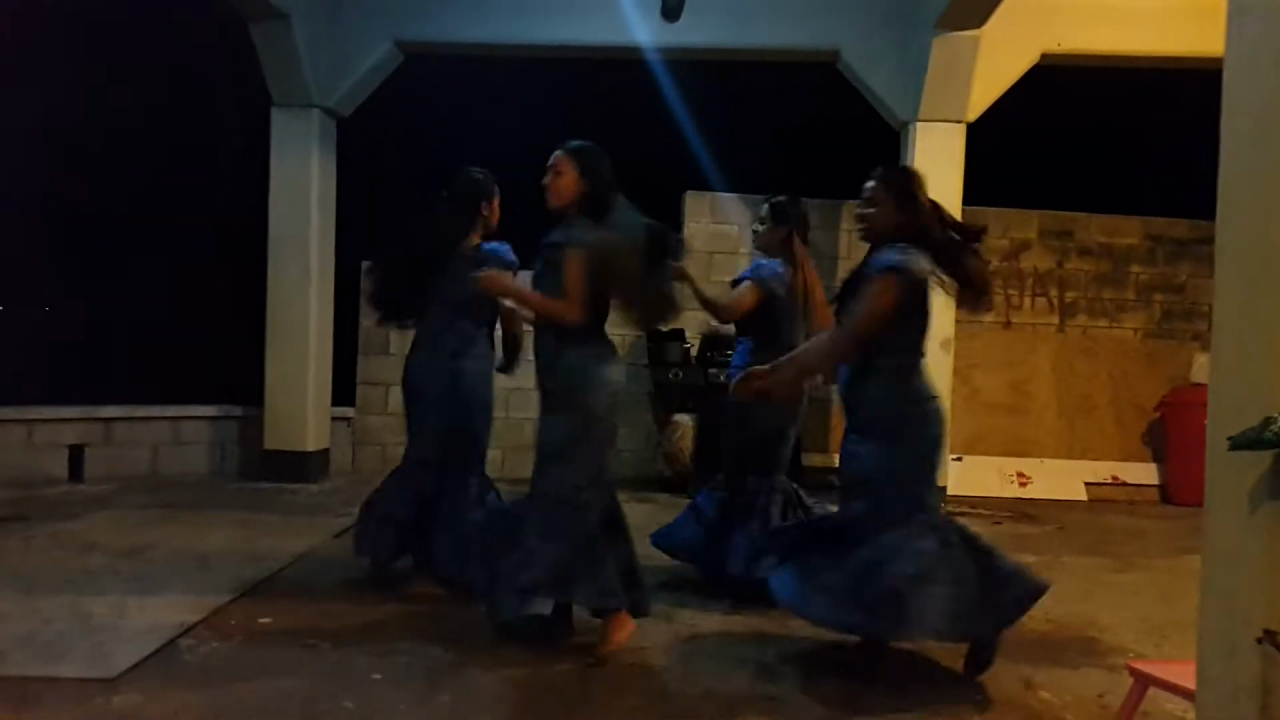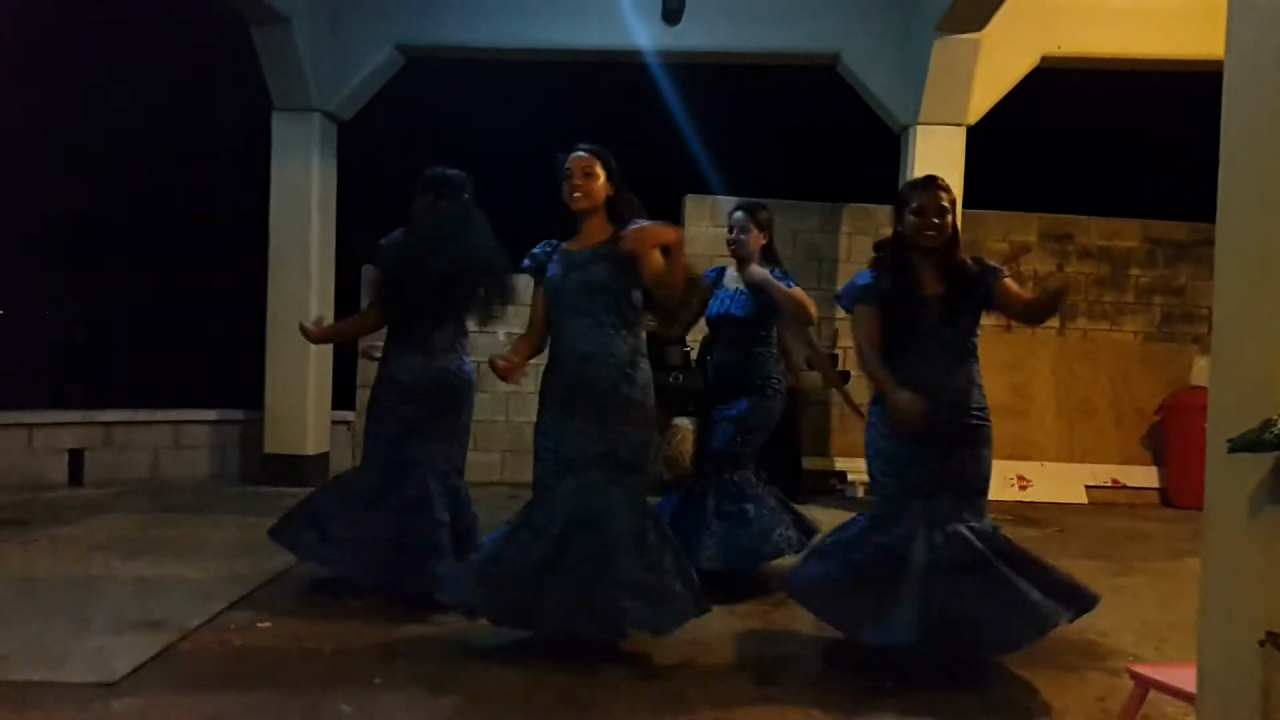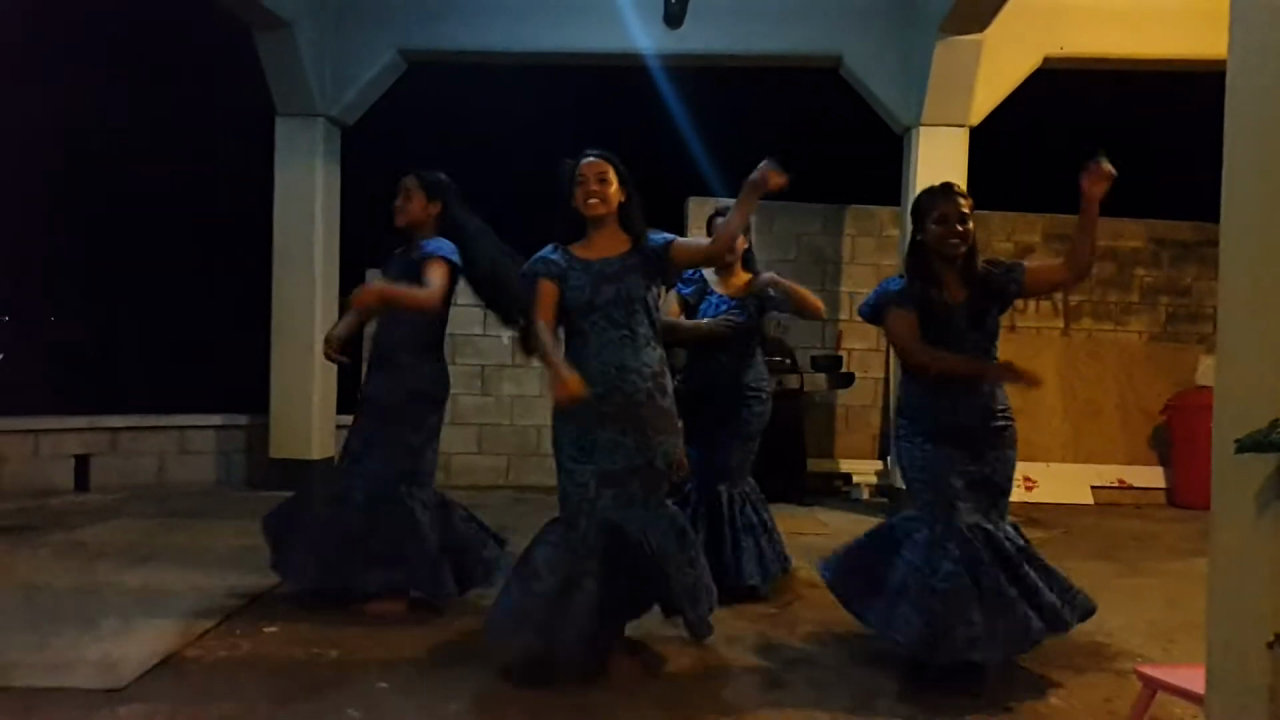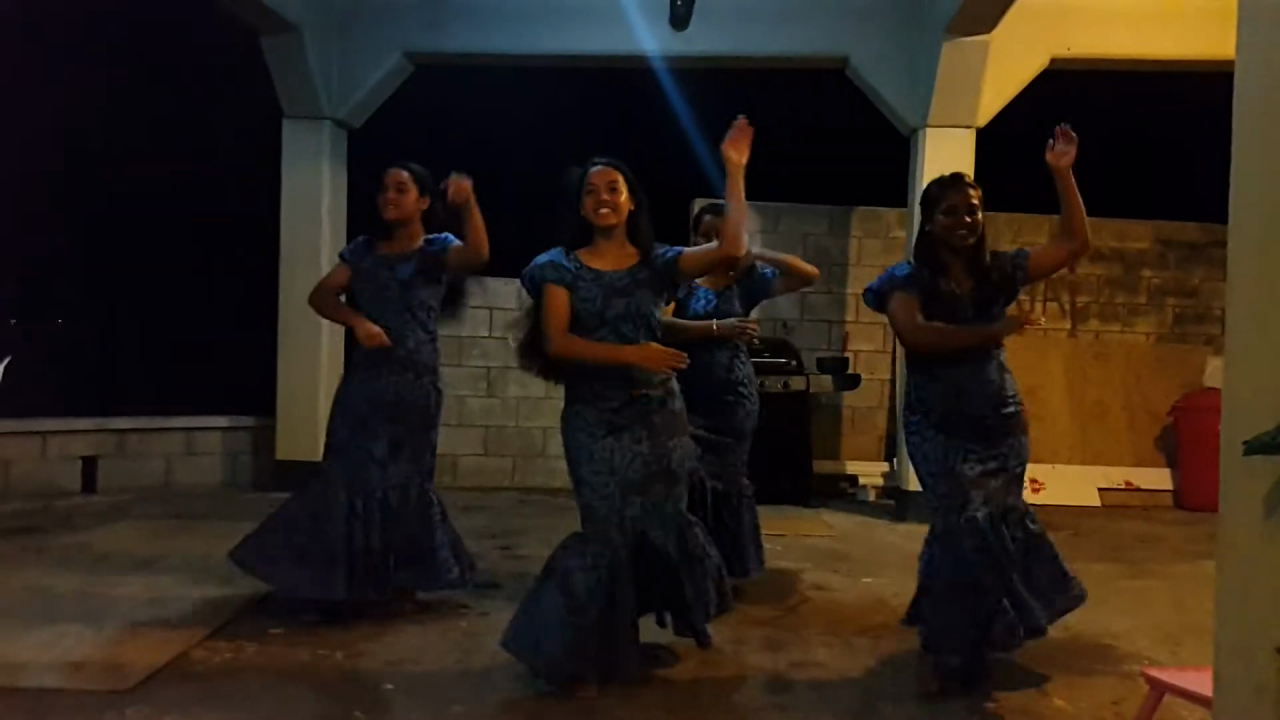
dt=0.3s
person 1, frame 1
left shoulder: (575, 238)
right shoulder: (599, 236)
left elbow: (574, 314)
left wrist: (510, 289)
right wrist: (525, 303)
left hip: (580, 380)
right hip: (591, 376)
left knee: (571, 493)
right knee: (581, 491)
left ankle: (617, 612)
right ankle: (564, 607)
person 1, frame 2
left shoulder: (632, 238)
right shoulder: (549, 255)
left elbow: (670, 292)
right elbow: (539, 331)
left wrist: (671, 247)
right wrist: (512, 357)
left hip: (621, 390)
right hip: (563, 392)
left knee: (612, 501)
right knee: (557, 501)
left ankle: (609, 619)
right ankle: (565, 613)
person 1, frame 3
left shoulder: (652, 251)
right shoulder: (556, 262)
left elbow: (716, 249)
right elbow: (543, 324)
left wrist: (750, 196)
right wrist: (559, 367)
left hip: (647, 403)
right hip: (586, 407)
left knee: (637, 515)
right knee: (587, 518)
left ankle: (605, 630)
right ankle: (572, 641)
person 1, frame 4
left shoulder: (657, 264)
right shoulder: (560, 268)
left elbow: (731, 250)
right elbow: (555, 341)
left wrist: (734, 170)
right wrist: (630, 355)
left hip: (657, 414)
right hip: (594, 416)
left knee: (657, 522)
right knee: (609, 528)
left ankle: (625, 636)
right ankle: (584, 652)
person 2, frame 1
left shoulder: (897, 263)
right shoulder: (885, 265)
left elbow: (854, 332)
right elbow: (848, 337)
left wrist: (787, 375)
right wrist: (776, 368)
left hip: (900, 417)
right hip: (876, 417)
left knee: (908, 524)
right knee: (872, 519)
left ankle: (977, 624)
right ankle: (880, 630)
person 2, frame 2
left shoulder: (974, 277)
right shoulder: (876, 283)
left elbow: (1033, 310)
right elbow: (867, 350)
left wrist: (1053, 296)
right wrist: (892, 394)
left hip: (963, 426)
right hip: (899, 427)
left knee: (961, 530)
right knee: (899, 529)
left ankle: (963, 637)
right ankle: (893, 639)
person 2, frame 3
left shoulder: (994, 280)
right shoulder: (901, 292)
left elbow: (1072, 270)
right elbow: (914, 355)
left wrist: (1089, 204)
right wrist: (989, 369)
left hip: (990, 430)
right hip: (929, 434)
left knee: (985, 531)
right knee: (951, 533)
left ankle: (980, 637)
right ankle: (941, 642)
person 2, frame 4
left shoulder: (999, 272)
right shoulder: (910, 279)
left elbow: (1075, 243)
right elbow: (913, 334)
left wrist: (1062, 173)
right wrist: (989, 331)
left hip: (1002, 422)
right hip: (941, 426)
left knee: (1001, 527)
right knee: (964, 529)
left ankle: (976, 644)
right ankle: (945, 651)
person 3, frame 1
left shoulder: (430, 254)
right shoulder: (496, 256)
left elbow: (412, 312)
right elbow: (512, 322)
right wrist: (510, 359)
left hip: (423, 368)
right hip: (464, 375)
left knee: (427, 465)
right knee: (457, 474)
left ankle: (387, 552)
right ankle: (450, 569)
person 3, frame 2
left shoulder: (402, 246)
right shoulder: (477, 253)
left elbow: (377, 315)
left wrist: (326, 333)
left hip: (407, 375)
right hip: (455, 374)
left knee: (389, 470)
right knee: (438, 474)
left ankle: (400, 575)
right ankle: (434, 577)
person 3, frame 3
left shoulder: (438, 251)
right shoulder: (404, 254)
left elbow: (431, 299)
right elbow: (367, 308)
left wrist: (384, 290)
right wrist: (338, 331)
left hip: (412, 383)
right hip: (397, 381)
left knee: (390, 479)
right knee: (378, 477)
left ankle: (399, 585)
person 3, frame 4
left shoulder: (438, 251)
right shoulder: (363, 251)
left elbow: (478, 255)
right elbow: (321, 295)
left wrist: (468, 203)
right wrist: (357, 322)
left hip: (414, 385)
right hip: (363, 382)
left knee: (403, 483)
right knee: (347, 478)
left ankle: (400, 582)
right ankle: (345, 585)
person 4, frame 1
left shoulder: (769, 271)
right shoulder: (801, 275)
left elbow: (727, 312)
left wrist: (689, 280)
left knee: (748, 477)
right knee: (766, 475)
left ankle: (747, 571)
person 4, frame 2
left shoulder: (773, 279)
right shoulder: (718, 277)
left elbow: (806, 317)
left wrist: (763, 280)
left hip: (757, 392)
right hip: (720, 389)
left knee: (720, 468)
right knee: (730, 468)
left ankle: (725, 560)
person 4, frame 3
left shoulder: (761, 289)
right shoulder: (693, 281)
left elbow: (817, 311)
right elbow: (666, 323)
left wrist: (775, 282)
right wrist: (706, 326)
left hip: (746, 398)
right hip: (700, 396)
left knee: (723, 479)
right knee: (706, 477)
left ankle: (735, 574)
person 4, frame 4
left shoulder: (747, 282)
left elbow: (809, 275)
right elbow: (661, 325)
left wrist: (760, 256)
right wrist: (717, 327)
left hip: (735, 397)
right hip: (688, 396)
left knee: (726, 482)
left ankle: (719, 569)
